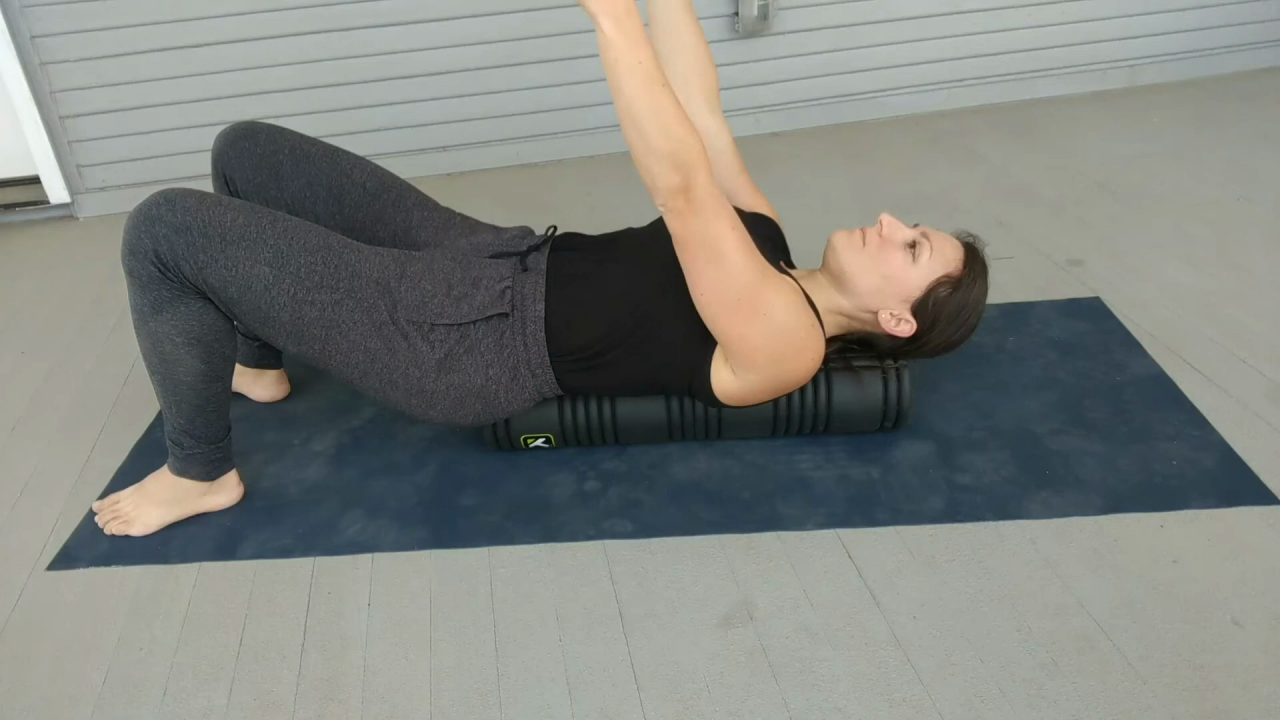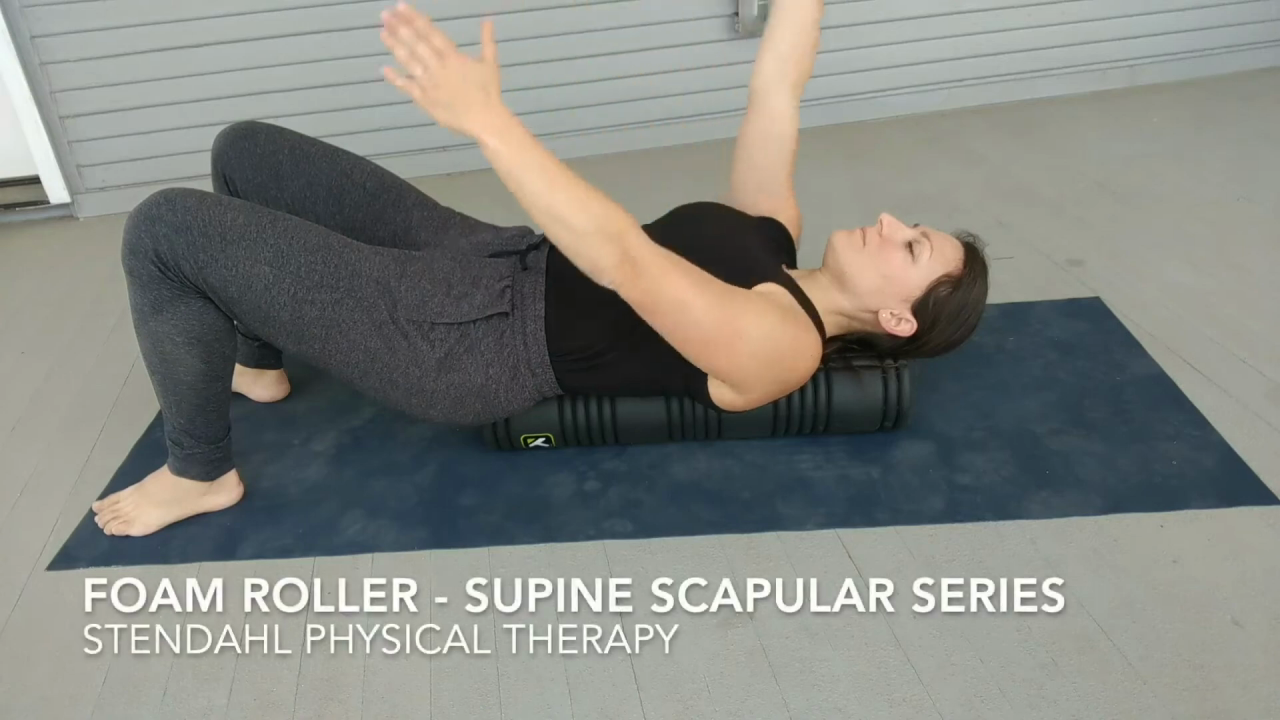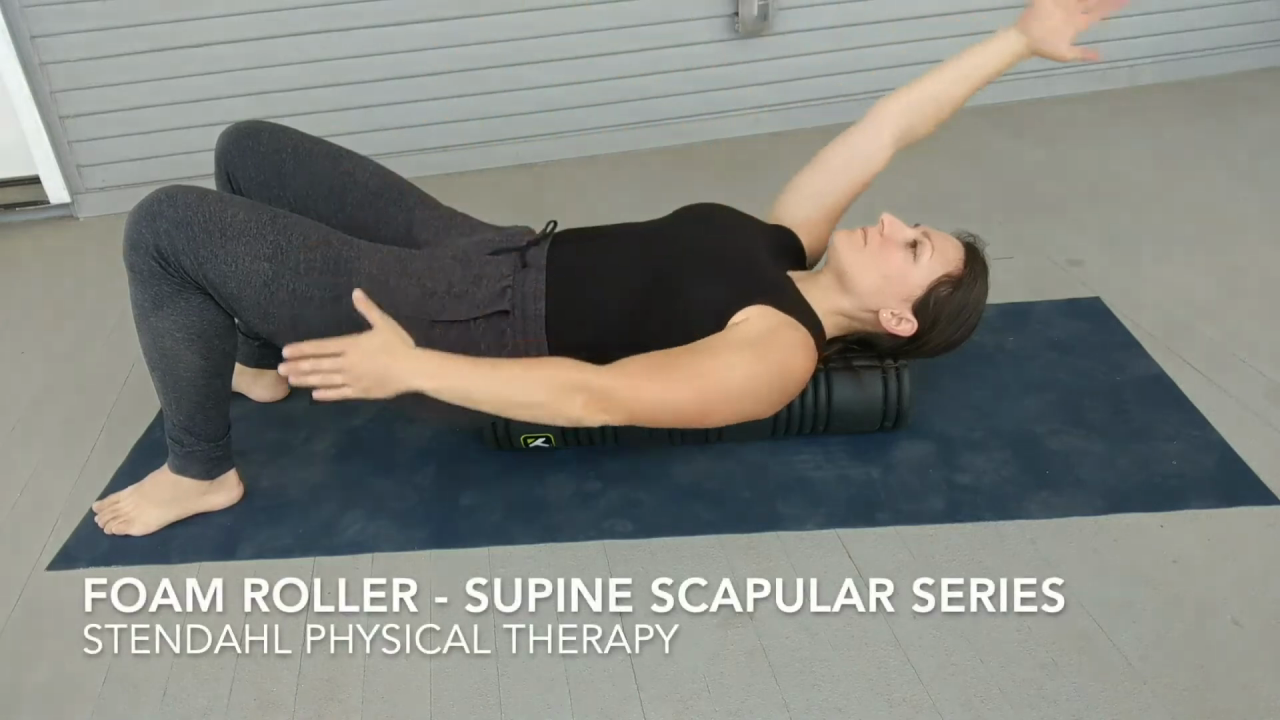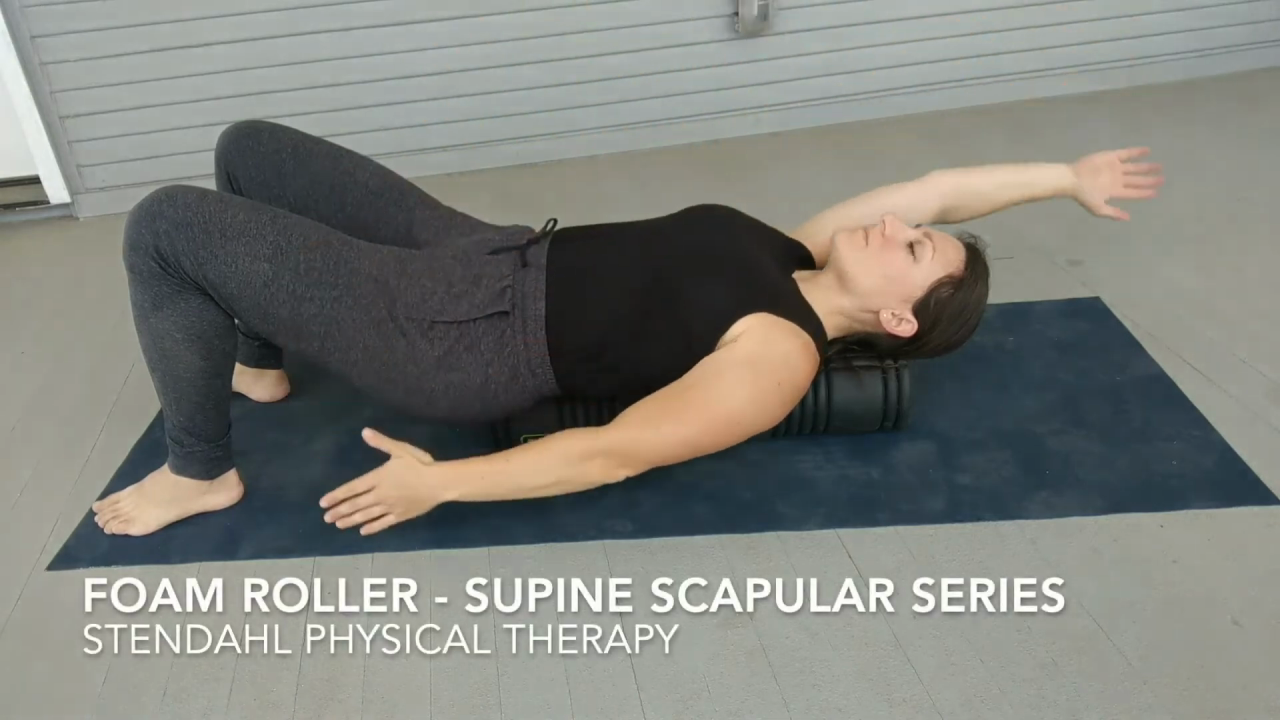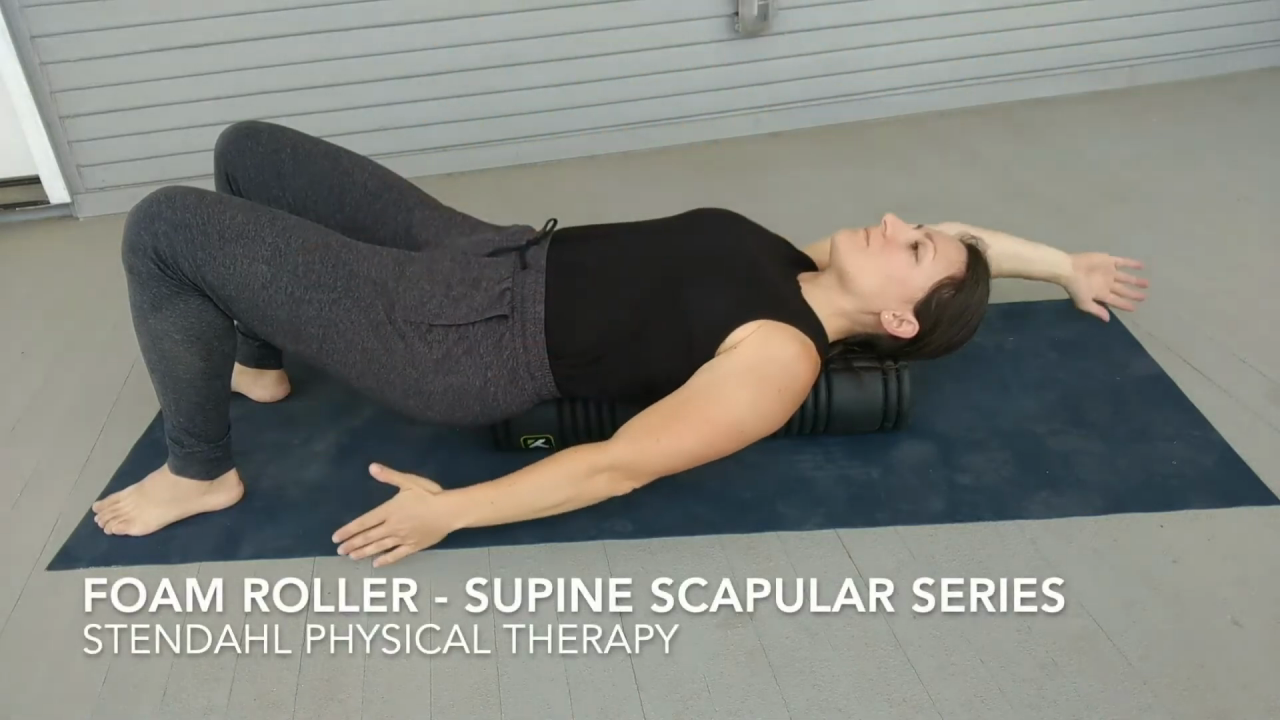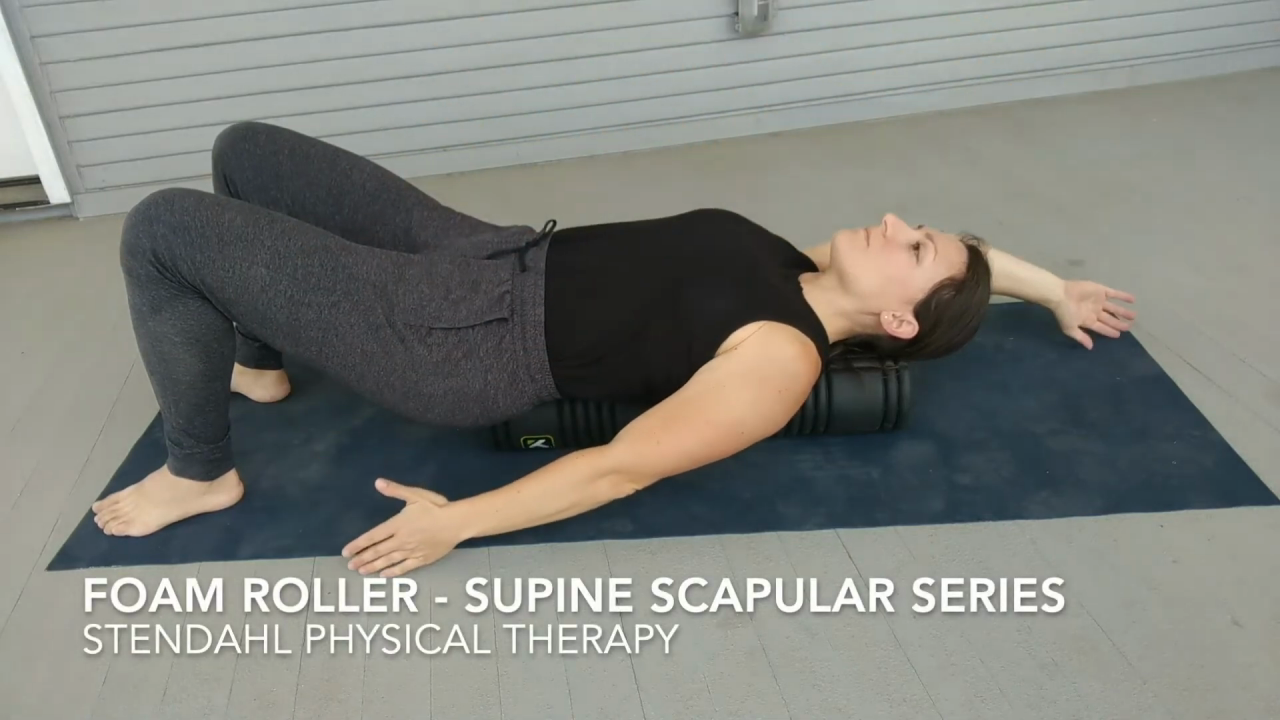
dt=0.3s
person 1, frame 1
left shoulder: (785, 339)
right shoulder: (762, 235)
left elbow: (680, 186)
right elbow: (700, 119)
left hip: (468, 343)
right hip: (493, 263)
left knee: (162, 229)
right knee: (243, 149)
left ankle: (199, 475)
right ankle: (254, 361)
person 1, frame 2
left shoulder: (778, 343)
right shoulder: (775, 238)
left elbow: (626, 262)
right elbow: (778, 94)
left wrist: (488, 122)
left hip: (469, 347)
right hip: (493, 260)
left knee: (163, 228)
right knee: (244, 148)
left ankle: (199, 474)
right ankle: (254, 359)
person 1, frame 3
left shoulder: (780, 354)
right shoulder: (800, 249)
left elbow: (598, 395)
right elbow: (881, 133)
left wrist: (415, 369)
left hip: (474, 325)
right hip: (497, 259)
left knee: (164, 226)
right knee: (249, 150)
left ankle: (201, 472)
right ankle: (260, 360)
person 1, frame 4
left shoulder: (779, 358)
right shoulder: (804, 266)
left elbow: (614, 453)
right elbow: (928, 190)
left wrist: (437, 481)
right wrist: (1070, 178)
left hip: (472, 345)
right hip: (498, 257)
left knee: (166, 224)
right knee: (248, 150)
left ankle: (199, 474)
right ankle: (254, 358)
person 1, frame 5
left shoulder: (780, 361)
right shoulder: (805, 270)
left elbow: (619, 466)
right elbow: (959, 231)
left wrist: (449, 511)
left hip: (470, 345)
right hip: (498, 259)
left knee: (163, 228)
right knee: (247, 149)
left ankle: (199, 475)
right ankle: (253, 359)
person 1, frame 6
left shoulder: (780, 362)
right shoulder: (809, 273)
left elbow: (623, 466)
right elbow: (958, 244)
left wrist: (456, 522)
left hip: (469, 348)
right hip: (499, 257)
left knee: (162, 228)
right knee: (247, 151)
left ankle: (199, 473)
right ankle: (255, 358)
